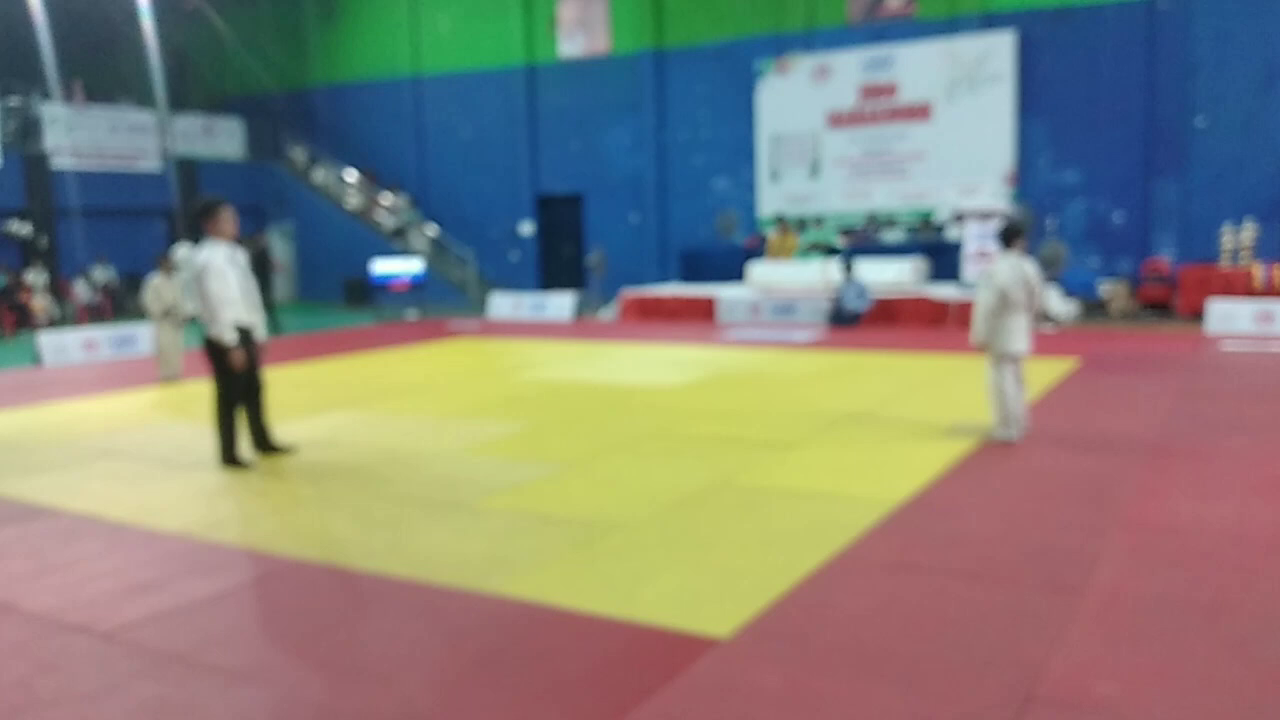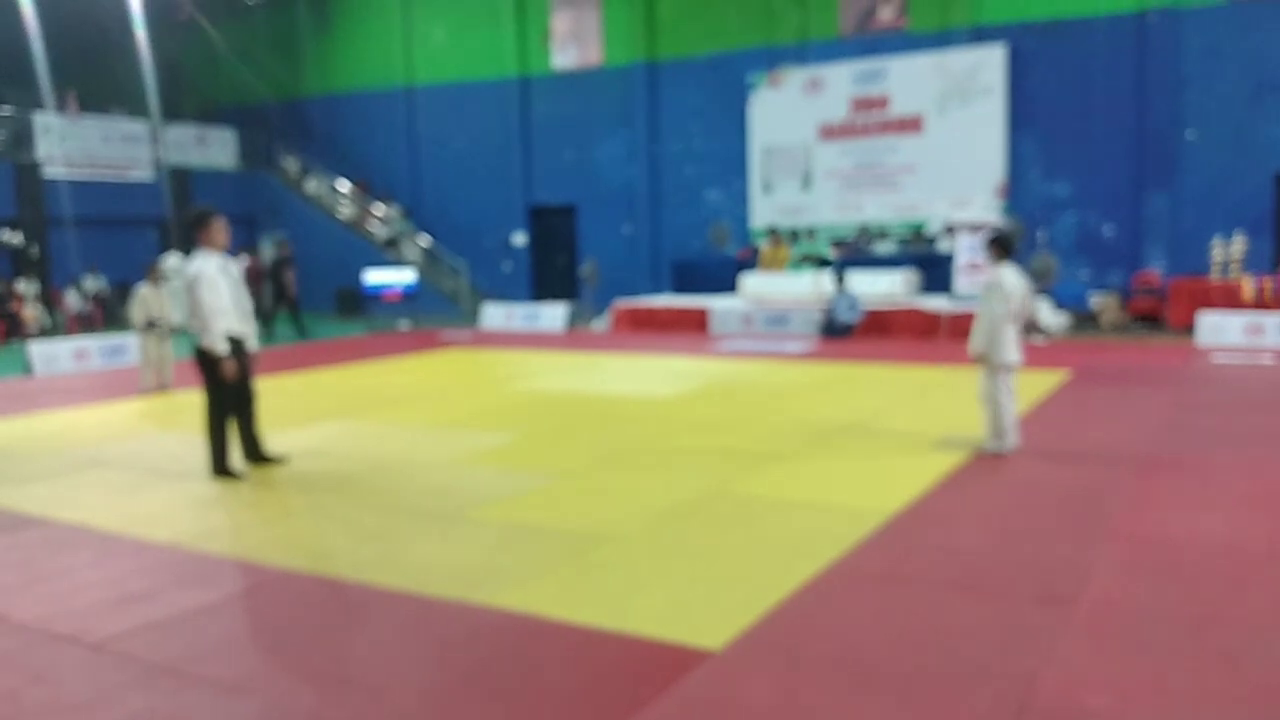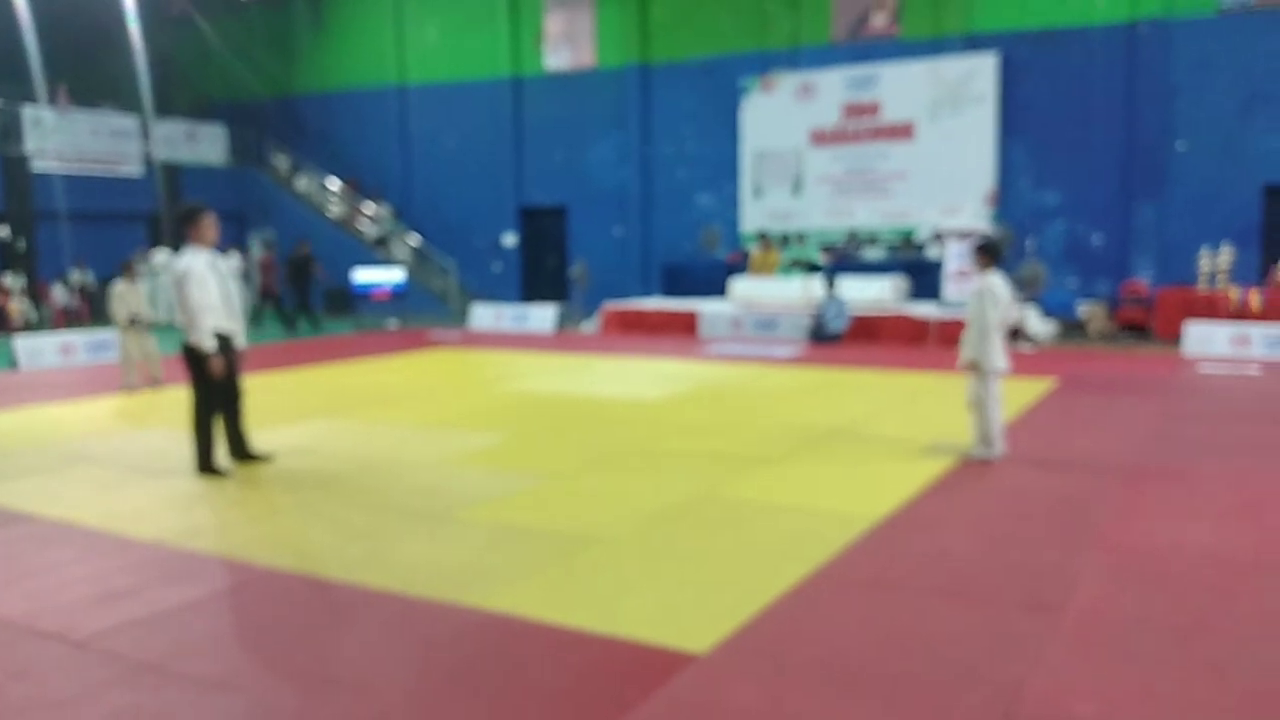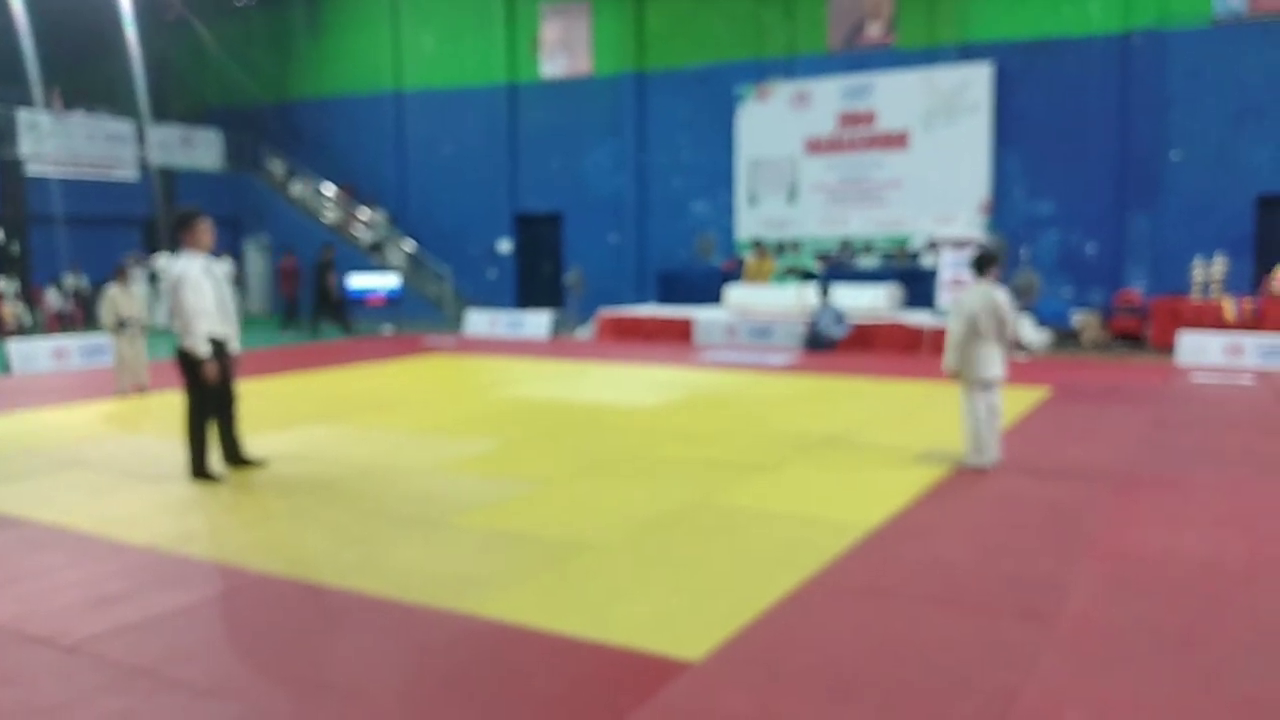
dt=0.5s
person 1, frame 1
left shoulder: (235, 253)
right shoulder: (209, 258)
right elbow: (217, 303)
left wrist: (258, 335)
right wrist: (232, 344)
left hip: (244, 333)
right hip: (227, 338)
left knee: (253, 390)
right knee: (230, 397)
left ankle: (263, 442)
right ankle: (229, 454)
person 1, frame 2
left shoulder: (226, 263)
right shoulder: (200, 268)
right elbow: (209, 314)
left wrist: (249, 345)
right wrist: (223, 355)
left hip: (235, 344)
right hip: (217, 348)
left knee: (244, 401)
right knee: (221, 407)
left ankle: (254, 452)
right ankle: (220, 465)
person 1, frame 3
left shoulder: (214, 260)
right shoulder: (189, 264)
right elbow: (197, 310)
left wrist: (237, 342)
right wrist: (210, 352)
left hip: (223, 341)
right hip: (205, 345)
left knee: (231, 398)
right knee: (207, 403)
left ankle: (240, 450)
right ankle: (205, 462)
person 1, frame 4
left shoulder: (211, 266)
right shoulder: (184, 270)
right elbow: (191, 316)
left wrist: (231, 347)
right wrist: (204, 357)
left hip: (219, 346)
right hip: (199, 350)
left knee: (225, 404)
right knee: (201, 409)
left ankle: (233, 455)
right ankle: (199, 467)
person 2, frame 1
left shoulder: (995, 270)
right shoulder: (1030, 267)
left elbow: (984, 306)
right elbow: (1036, 300)
left wrist: (979, 335)
left hip: (1000, 334)
right hip: (1020, 332)
left knee: (1002, 381)
right knee: (1015, 378)
left ankle: (1008, 429)
right ankle: (1019, 422)
person 2, frame 2
left shoulder: (995, 278)
right shoulder: (1018, 276)
left elbow: (988, 316)
right elbow: (1025, 311)
left wrist: (978, 347)
left hip: (994, 344)
right hip: (1010, 343)
left knee: (996, 393)
right knee: (1005, 391)
left ankle: (1000, 441)
right ankle: (1010, 437)
person 2, frame 3
left shoulder: (985, 286)
right shoulder: (1001, 282)
left elbow: (981, 324)
right elbow: (1009, 316)
left wrist: (970, 355)
left hip: (983, 353)
right hip: (995, 351)
left knee: (984, 400)
right knee: (990, 398)
left ankle: (988, 448)
right ankle: (995, 444)
person 2, frame 4
left shoulder: (967, 297)
right shoulder: (1002, 295)
left elbow: (956, 332)
right elbow: (1010, 329)
left wrist: (951, 364)
left hip: (973, 360)
right hip: (995, 360)
left knee: (976, 409)
right knee: (992, 407)
left ankle: (980, 456)
right ankle: (992, 453)
